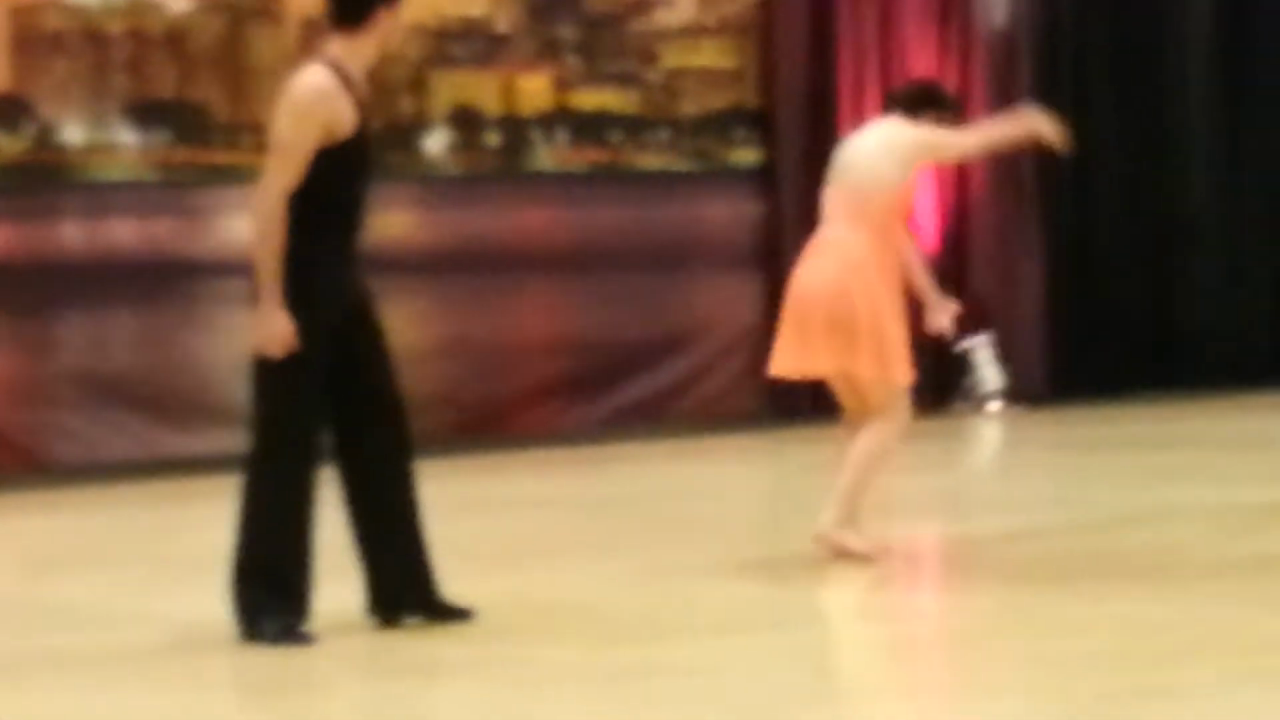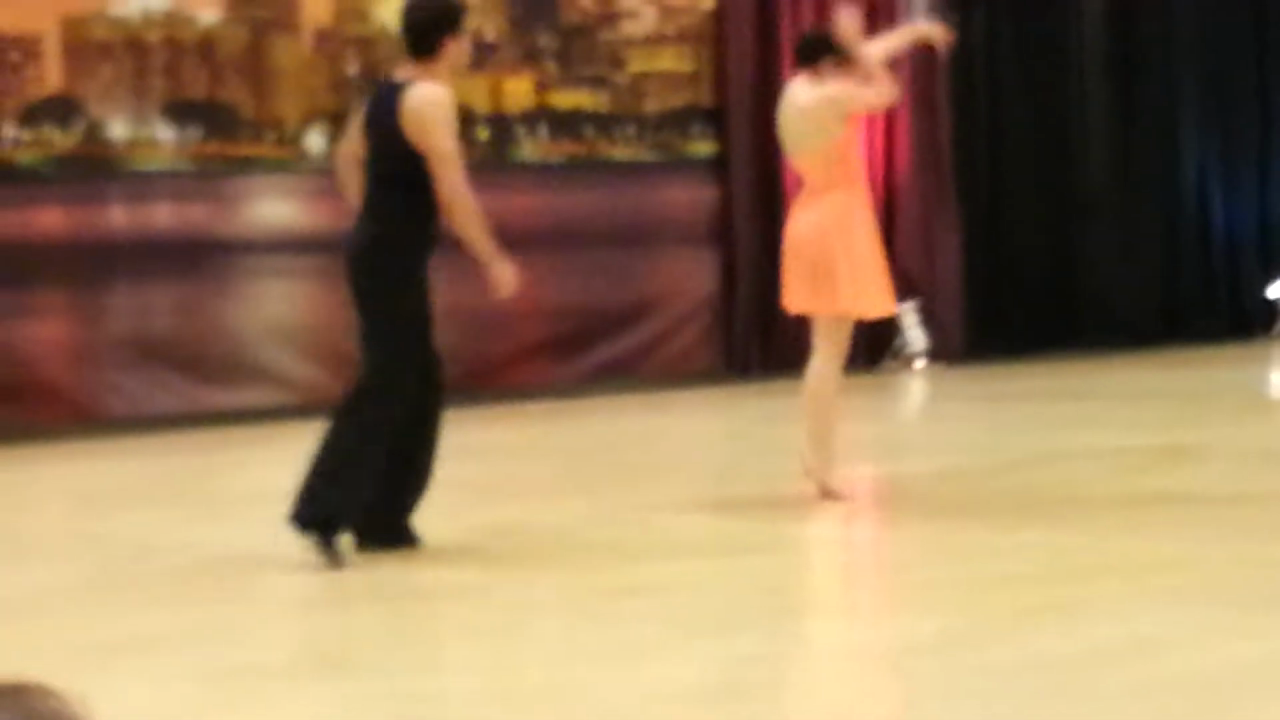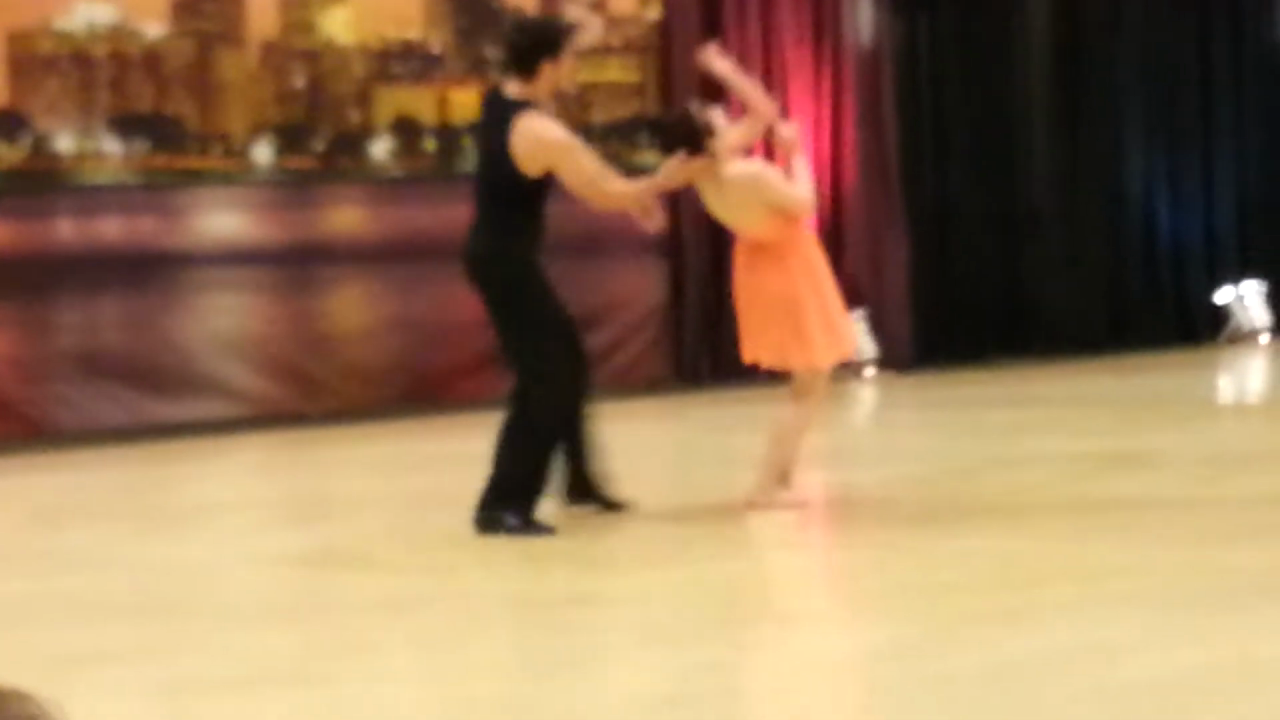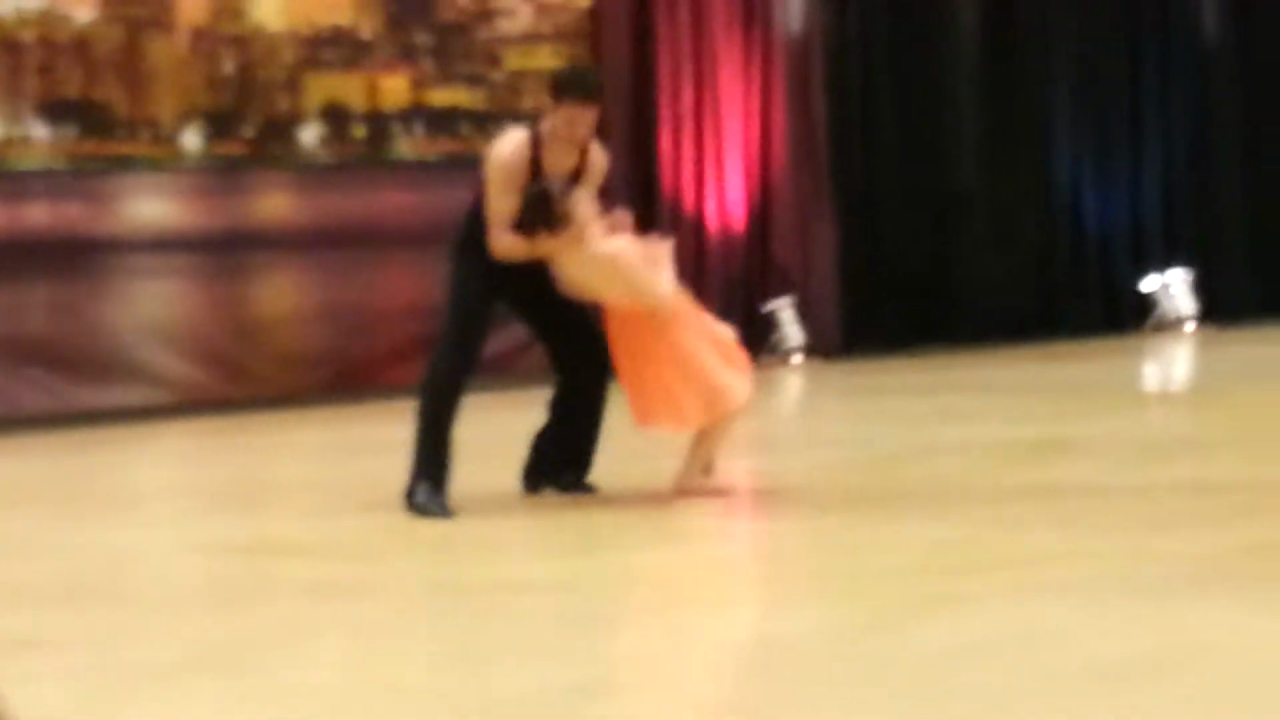
dt=0.5s
person 1, frame 1
left shoulder: (346, 83)
right shoulder: (315, 90)
right elbow: (271, 196)
right wrist: (270, 302)
left hip: (337, 281)
right hip: (301, 284)
left knee: (378, 429)
right knee: (287, 443)
left ankle: (403, 588)
right ankle: (268, 605)
person 1, frame 2
left shoulder: (387, 92)
right shoulder: (431, 97)
left elbow: (349, 156)
right elbow: (454, 191)
right wrist: (493, 260)
left hip: (375, 254)
right hip: (393, 262)
left knee: (420, 388)
right knee: (388, 389)
left ankle: (382, 521)
right ankle: (324, 511)
person 1, frame 3
left shoulder: (501, 99)
right shoulder: (541, 134)
left elbow: (578, 159)
right elbow: (603, 197)
left wrist: (635, 194)
right wrist: (664, 180)
left hip: (500, 257)
right hip: (505, 264)
left knee: (564, 362)
right knee: (544, 379)
left ankle: (576, 477)
right ankle: (502, 506)
person 1, frame 4
left shoulder: (595, 159)
right shoulder: (511, 153)
left elbow: (568, 225)
right elbow: (499, 243)
right wrist: (547, 246)
left hip: (530, 261)
right hip: (482, 261)
left knee: (588, 357)
right knee: (453, 364)
left ankle: (554, 466)
right ankle: (426, 482)
person 2, frame 1
left shoulder: (858, 141)
right shoulder: (911, 138)
right elbow: (980, 140)
left wrist: (931, 299)
right wrist: (1035, 123)
left hip: (821, 275)
right hip: (857, 282)
left knee: (863, 414)
right knee: (890, 415)
left ankle: (849, 526)
right ankle: (835, 520)
person 2, frame 2
left shoulder: (798, 91)
right shoulder: (826, 97)
left elbow: (866, 59)
right elbow: (885, 93)
left hip: (812, 220)
right hip: (836, 221)
left knee: (829, 348)
right knee: (829, 350)
left ankle: (819, 458)
right ankle: (819, 461)
person 2, frame 3
left shoulder: (705, 170)
right shoulder: (751, 176)
left elbow: (764, 112)
right elbow: (802, 207)
left wrist: (726, 72)
right wrist: (795, 155)
left hip: (763, 266)
right hip: (788, 270)
left knee: (808, 381)
right knee: (810, 384)
left ankle: (779, 477)
right ankle: (769, 484)
person 2, frame 4
left shoulder: (563, 252)
right shoulder: (614, 252)
right elbow: (663, 302)
left wrist: (613, 231)
right wrist: (663, 259)
left hip: (633, 322)
right hip: (659, 328)
left knee: (725, 337)
right knee: (729, 396)
